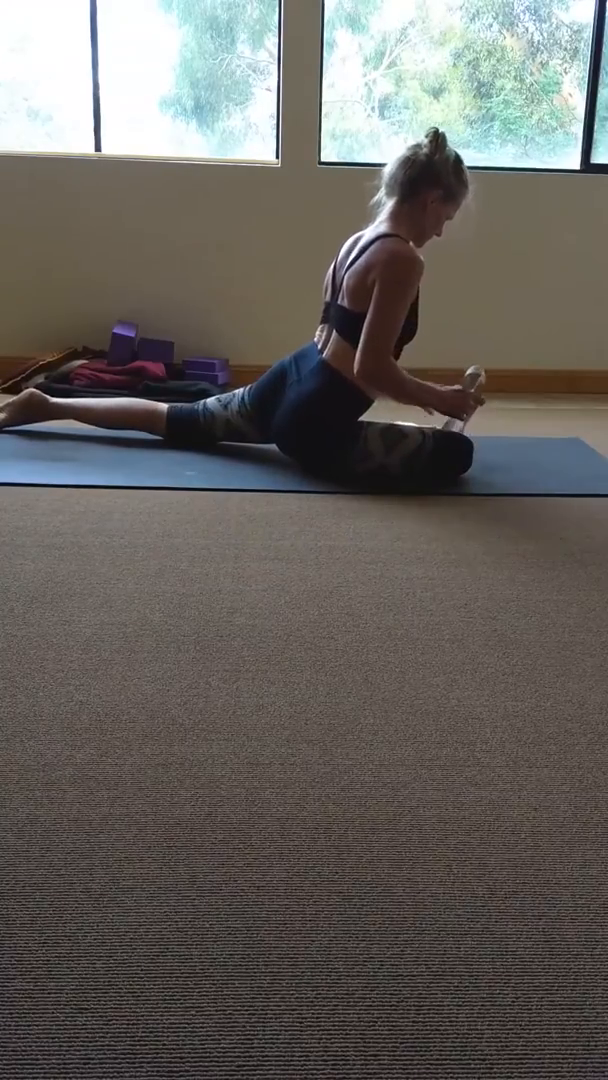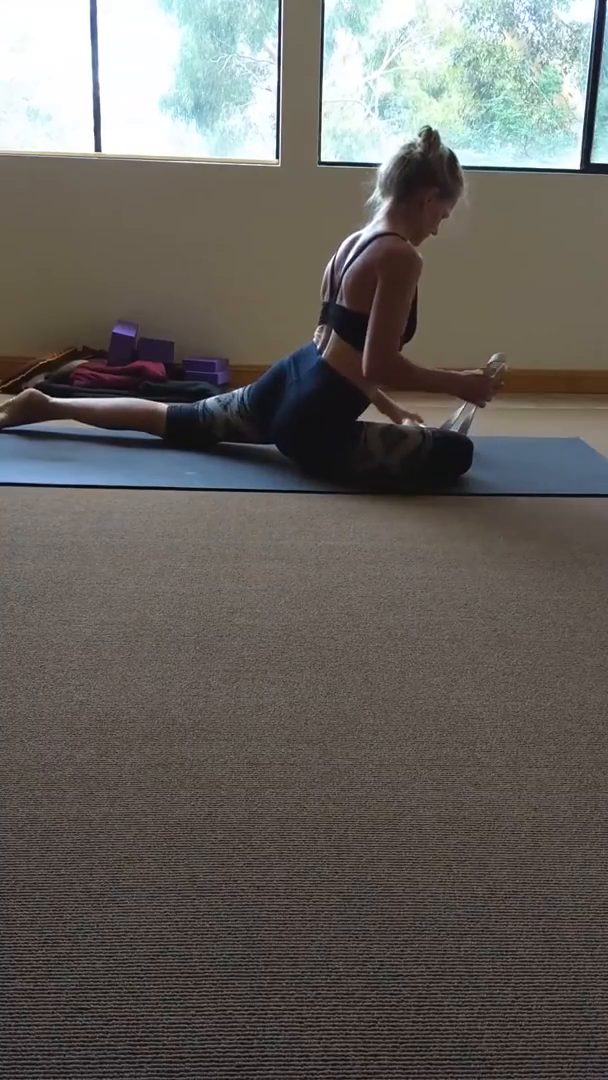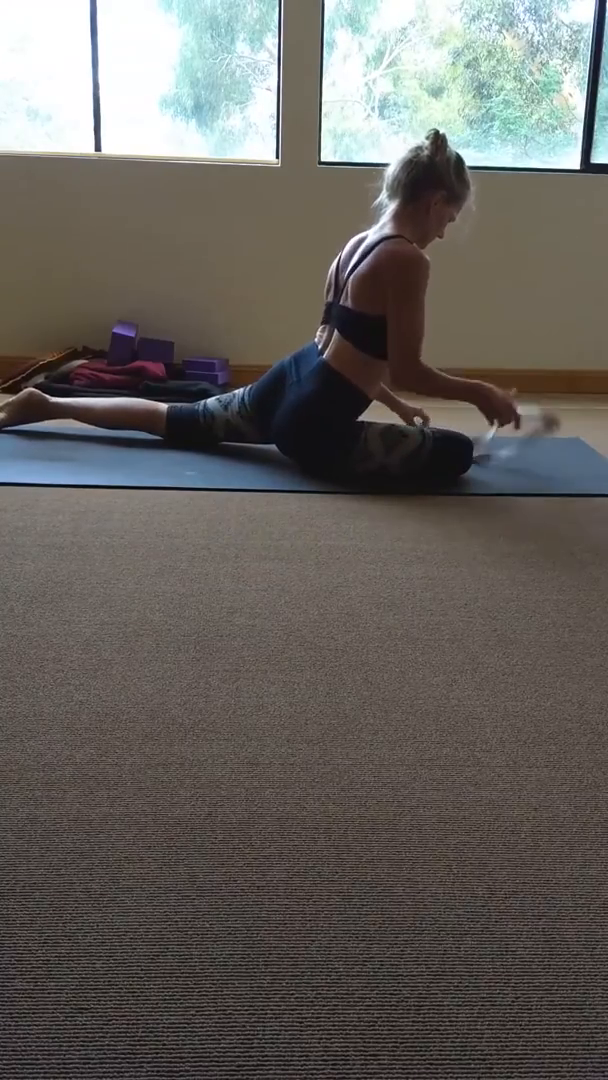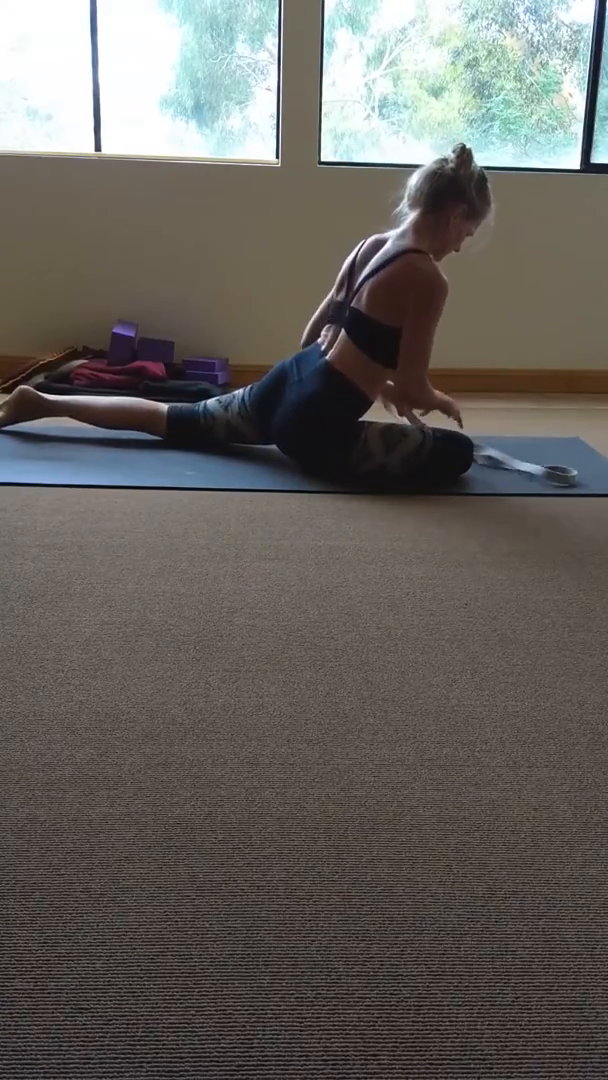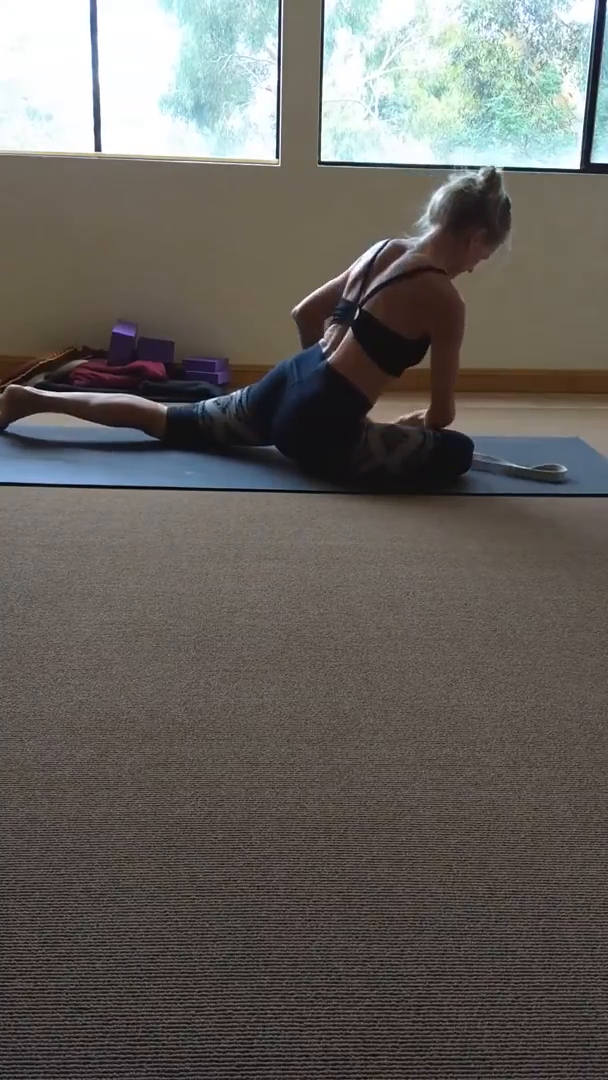
dt=0.3s
person 1, frame 1
left shoulder: (357, 242)
right shoulder: (402, 260)
right elbow: (370, 367)
left wrist: (410, 387)
right wrist: (437, 398)
left hip: (288, 382)
right hip: (316, 424)
left knee: (176, 421)
left ankle: (47, 405)
person 1, frame 2
left shoulder: (354, 242)
right shoulder: (400, 258)
right elbow: (380, 366)
left wrist: (388, 408)
right wrist: (461, 383)
left hip: (285, 384)
right hip: (313, 426)
left knee: (171, 419)
left ankle: (47, 404)
person 1, frame 3
left shoulder: (358, 244)
right shoulder: (407, 261)
right elbow: (407, 371)
left wrist: (398, 407)
right wrist: (480, 392)
left hip: (286, 384)
right hip: (315, 425)
left knee: (174, 420)
left ankle: (48, 403)
person 1, frame 4
left shoulder: (369, 246)
right shoulder: (426, 279)
right elbow: (412, 392)
left wrist: (379, 384)
right wrist: (442, 401)
left hip: (285, 384)
right hip: (315, 426)
left knee: (172, 419)
left ankle: (40, 400)
person 1, frame 5
left shoulder: (382, 250)
right shoulder: (443, 299)
left elbow: (304, 314)
right elbow: (441, 417)
right wrist: (413, 419)
left hip: (285, 384)
right hip: (316, 428)
left knee: (166, 418)
